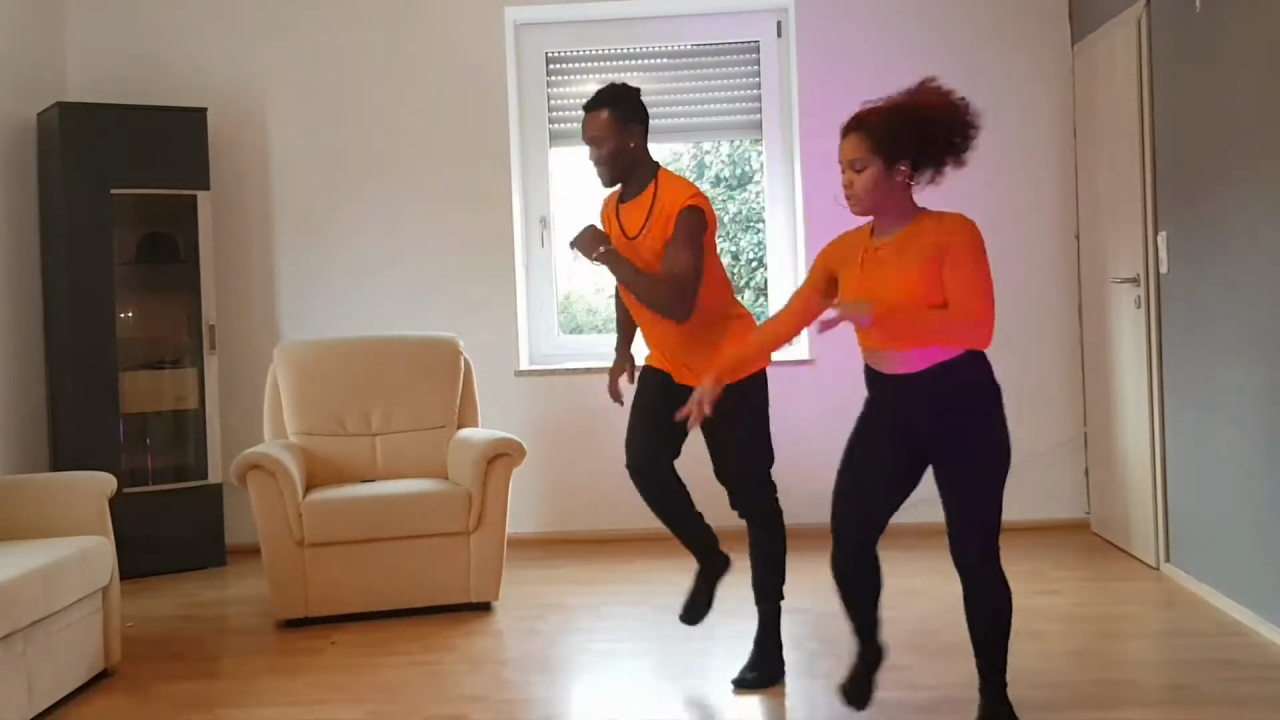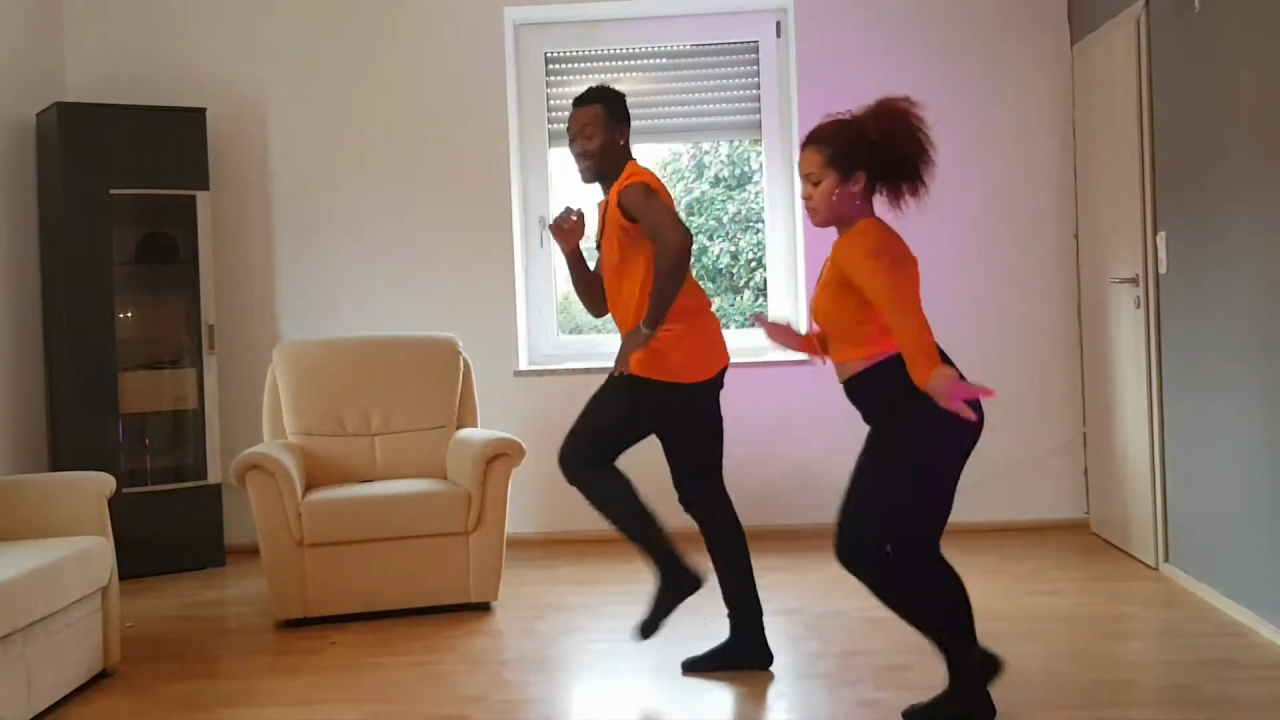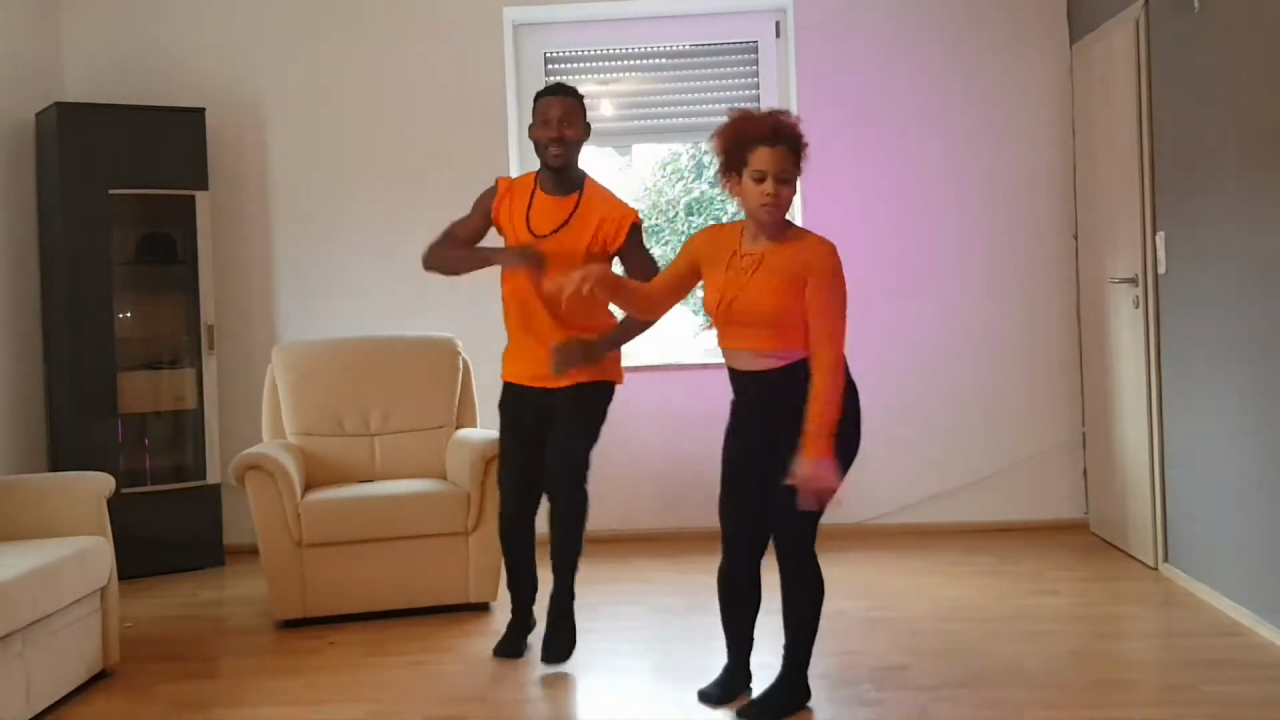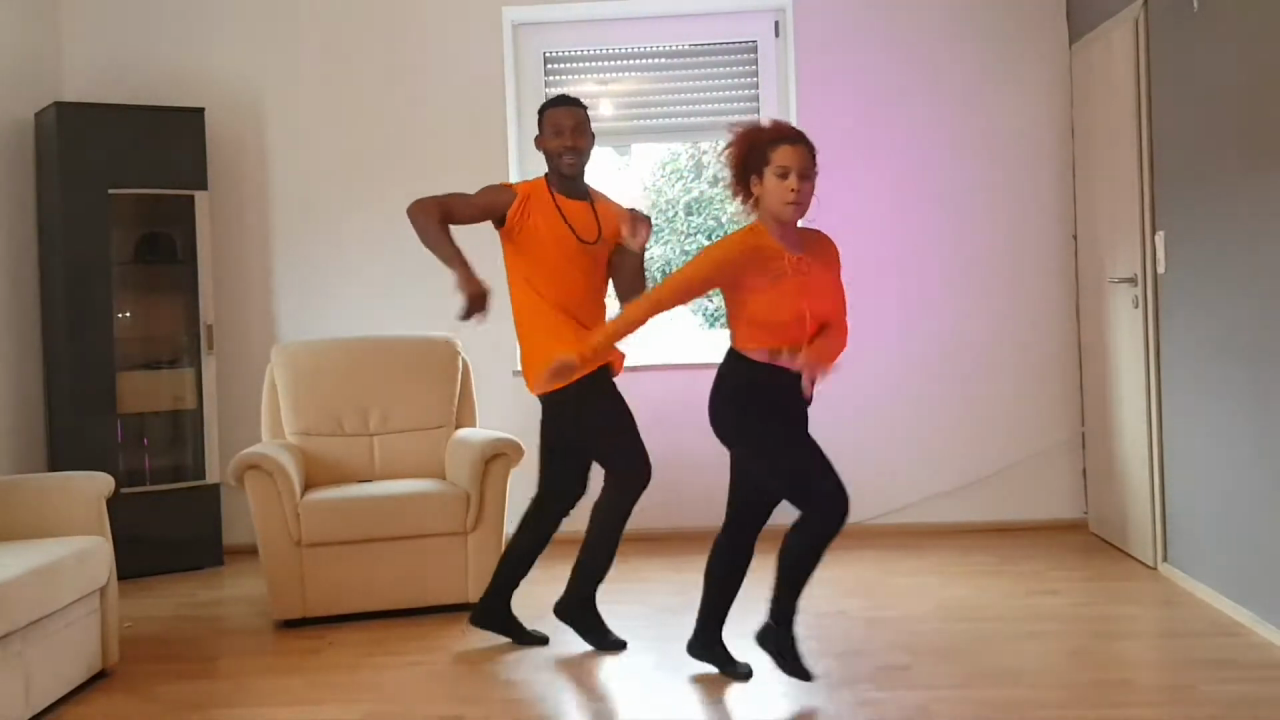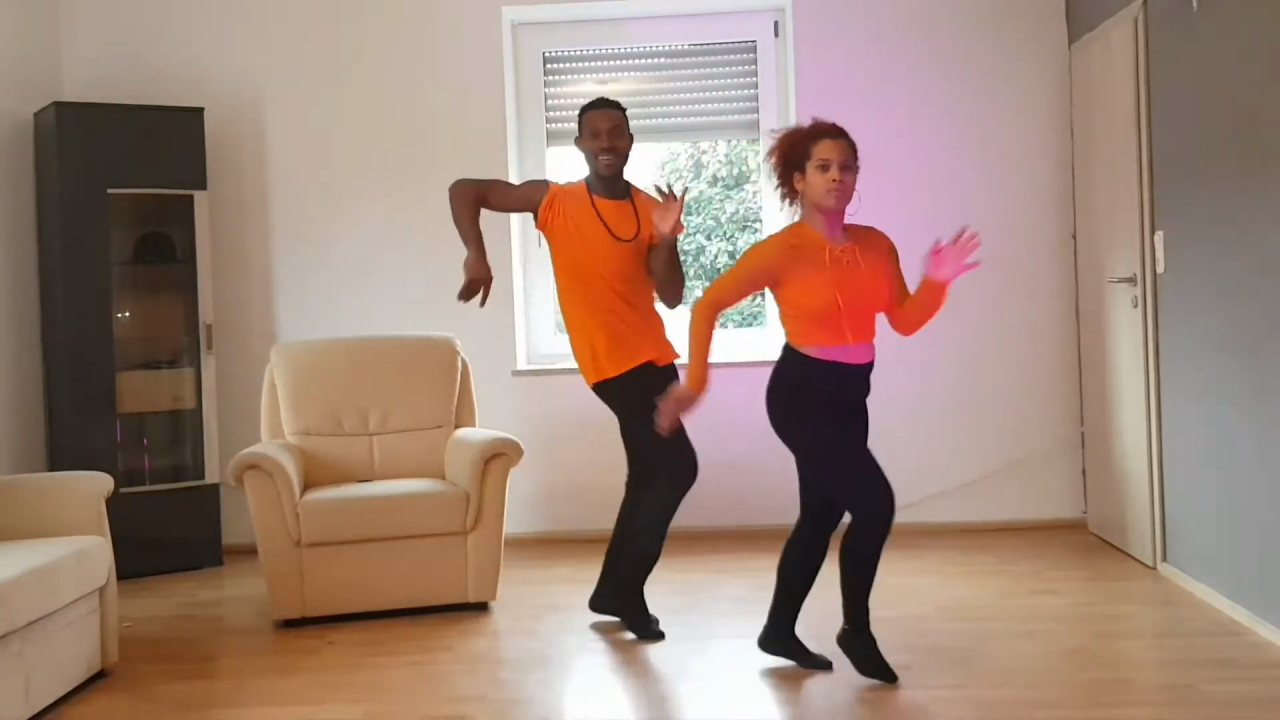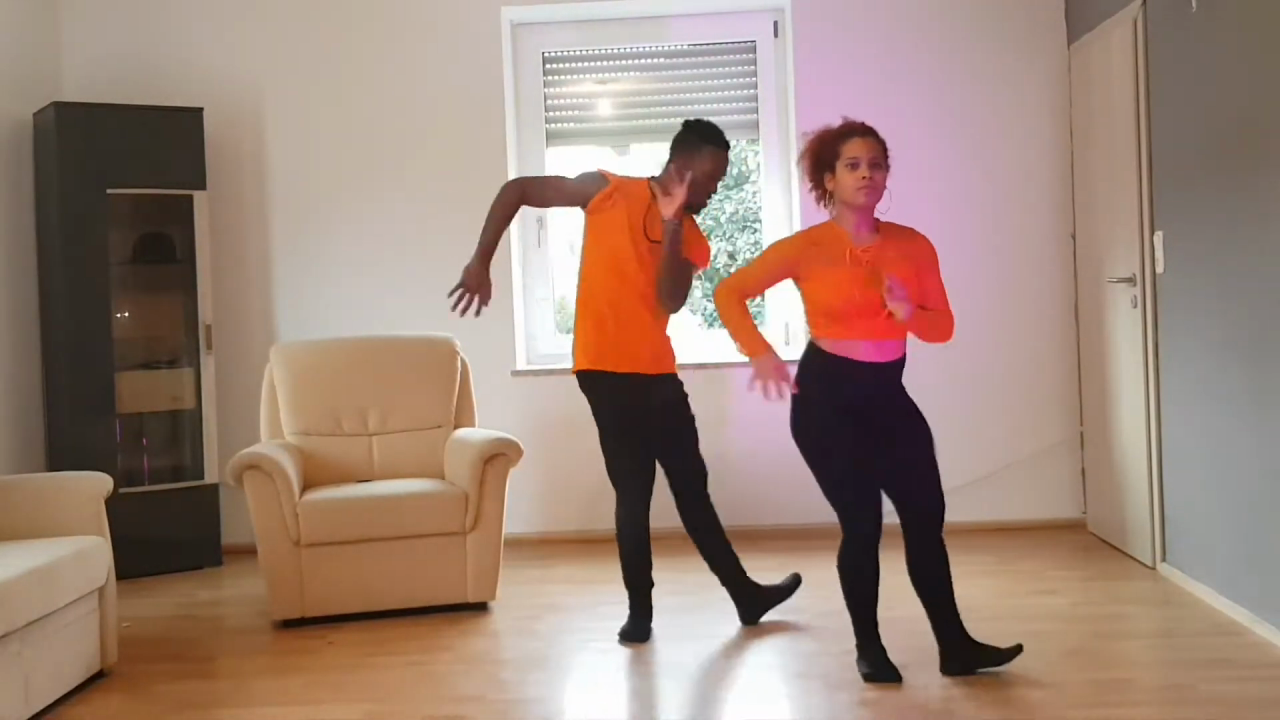
dt=0.5s
person 1, frame 1
left shoulder: (953, 234)
right shoulder: (846, 249)
left elbow: (978, 329)
right elbow: (787, 320)
left wrist: (879, 314)
right wrist: (717, 379)
left hip: (963, 409)
right hip: (891, 412)
left knee: (977, 555)
right knee: (850, 539)
right ankle: (868, 648)
person 1, frame 2
left shoulder: (864, 245)
right shoulder: (870, 243)
left elbow: (905, 312)
left wrist: (930, 373)
right wrist: (801, 339)
left hip: (917, 412)
right hip: (916, 409)
left knee: (859, 548)
right knee: (912, 552)
left ankle: (968, 662)
person 1, frame 3
left shoulder: (816, 255)
right shoulder: (714, 246)
left elbow: (828, 354)
right elbow: (651, 301)
left wrist: (817, 448)
right wrist: (603, 278)
left hip: (817, 412)
right hip: (753, 409)
left knee: (794, 541)
right knee: (740, 545)
right ankle: (736, 666)
person 1, frame 4
left shoulder: (822, 250)
right shoulder: (739, 251)
left elbow: (836, 328)
right elbow: (659, 298)
left wrist: (816, 358)
right wrist: (584, 352)
left hip: (788, 403)
right hip: (748, 402)
left knee: (745, 525)
right knee: (828, 504)
left ankle: (708, 637)
right ankle: (779, 625)
person 1, frame 5
left shoulder: (877, 244)
right shoulder: (784, 252)
left elbow: (907, 321)
right elbow: (707, 307)
left wrist: (939, 280)
right wrist: (693, 382)
left hip: (850, 395)
right hip: (802, 395)
left knee: (820, 520)
right knee: (875, 504)
left ankle: (778, 629)
right ankle: (854, 631)
person 1, frame 6
left shoulder: (913, 245)
right shoulder: (805, 247)
left elbow: (940, 327)
right elbow: (729, 293)
left wrist: (909, 314)
right wrist: (760, 352)
left hip: (888, 396)
right hip: (825, 397)
left knee: (926, 518)
right knee: (863, 525)
left ankle: (957, 647)
right ankle: (869, 649)
person 2, frame 1
left shoulder: (685, 205)
right shoulder: (615, 206)
left elbow: (673, 305)
left wrist: (610, 255)
right wrist: (622, 354)
left hip: (730, 363)
right hip: (669, 366)
left knee: (751, 495)
right knee: (644, 465)
left ankle: (769, 638)
right ankle: (709, 557)
person 2, frame 2
left shoulder: (634, 190)
right shoulder: (616, 204)
left elbow: (678, 239)
right elbow: (600, 303)
left wrist: (645, 328)
right wrist: (572, 251)
left hip: (665, 362)
right hip: (691, 363)
left knee: (580, 458)
right knee: (703, 495)
left ankle: (671, 571)
right ankle: (748, 638)
person 2, frame 3
left shoulder: (611, 213)
right shoulder: (497, 197)
right elbow: (434, 258)
left wrist: (600, 342)
right wrist: (495, 255)
left hip: (589, 374)
right hip: (527, 372)
left knee: (566, 478)
right knee: (517, 492)
left ankle: (562, 606)
right ankle: (520, 611)
person 2, frame 4
left shoulder: (611, 213)
right shoulder: (515, 200)
left elbow: (633, 300)
right elbow: (423, 210)
left wrist: (635, 249)
right wrist: (464, 273)
left hip: (591, 366)
right hip: (562, 366)
left knee: (561, 492)
right knee: (630, 469)
left ankle: (494, 604)
right ankle: (579, 598)
person 2, frame 5
left shoulder: (654, 210)
right shoulder: (554, 199)
left elbow: (672, 295)
right elbow: (462, 191)
left wrist: (667, 242)
right wrist: (477, 257)
left hip: (655, 359)
right hip: (612, 363)
left knee: (652, 475)
right knee: (677, 467)
left ankle: (614, 588)
right ankle: (624, 595)
person 2, frame 6
left shoulder: (690, 235)
right shoulder: (607, 189)
left elbow: (671, 303)
right elbow: (514, 190)
left wrist: (670, 227)
right wrist: (481, 264)
left hip: (657, 369)
right hip: (605, 365)
left knee: (689, 480)
right knee: (634, 487)
left ankle: (743, 591)
right ankle: (639, 605)
